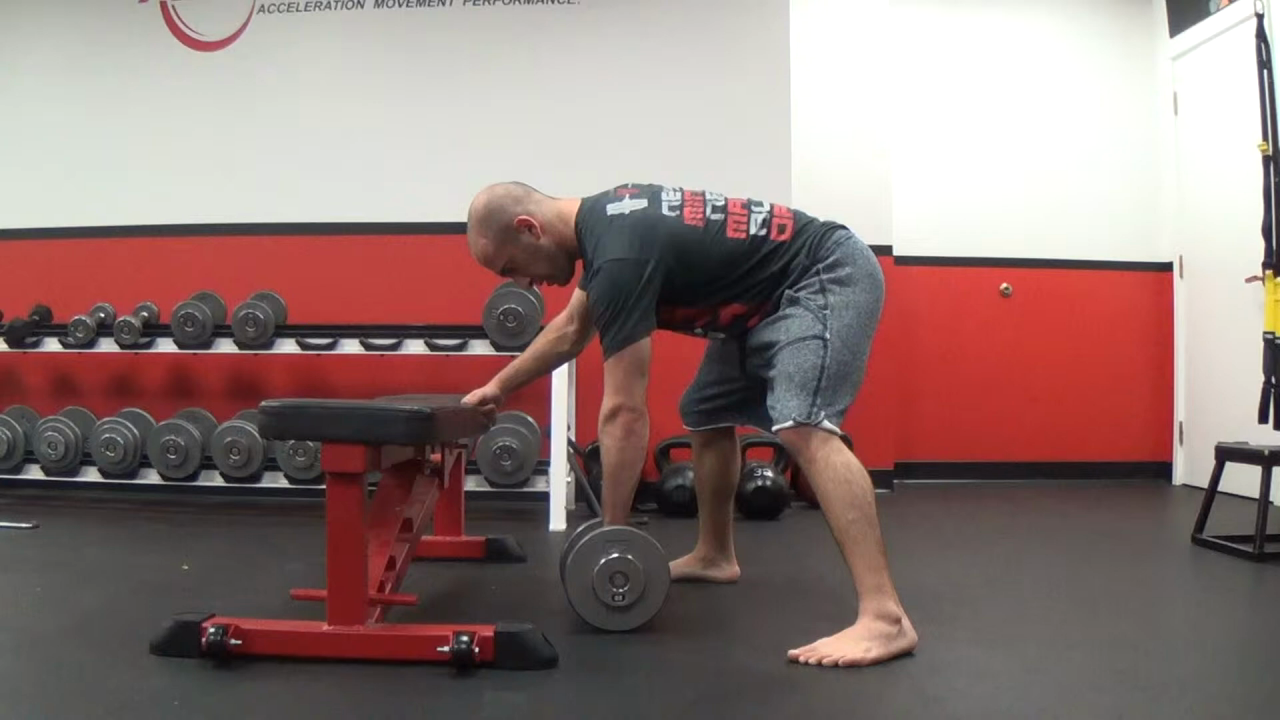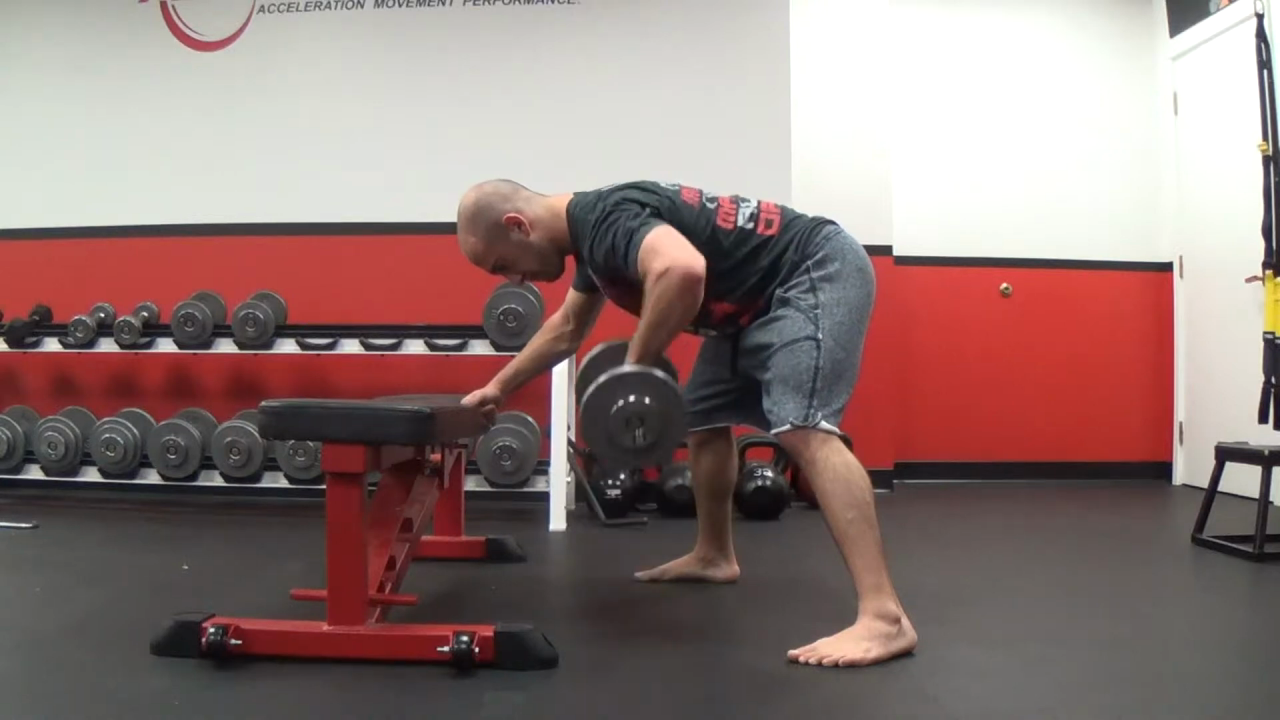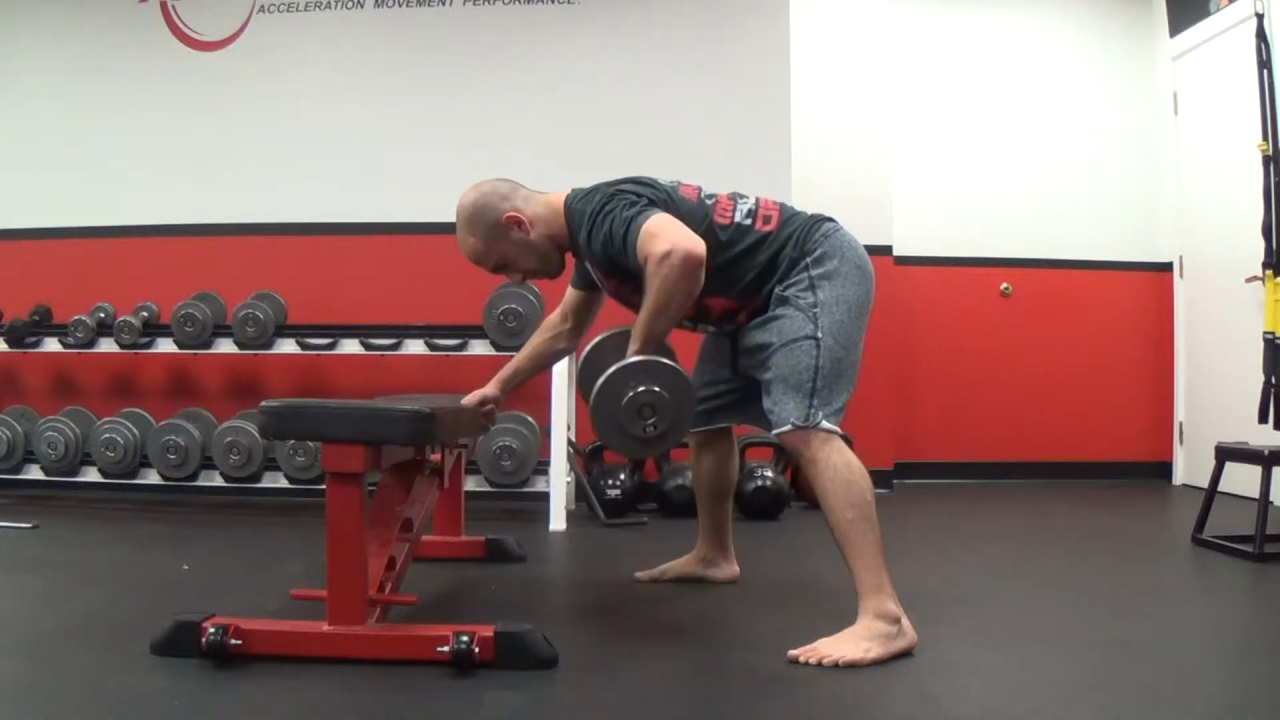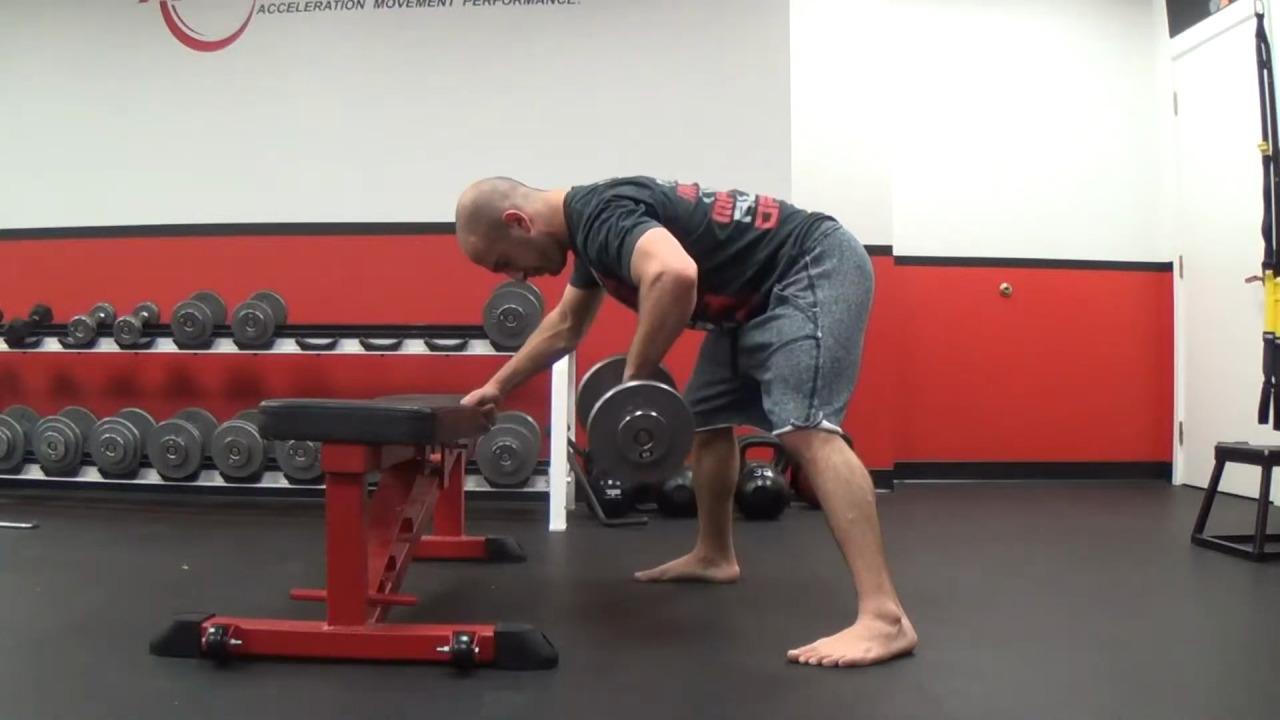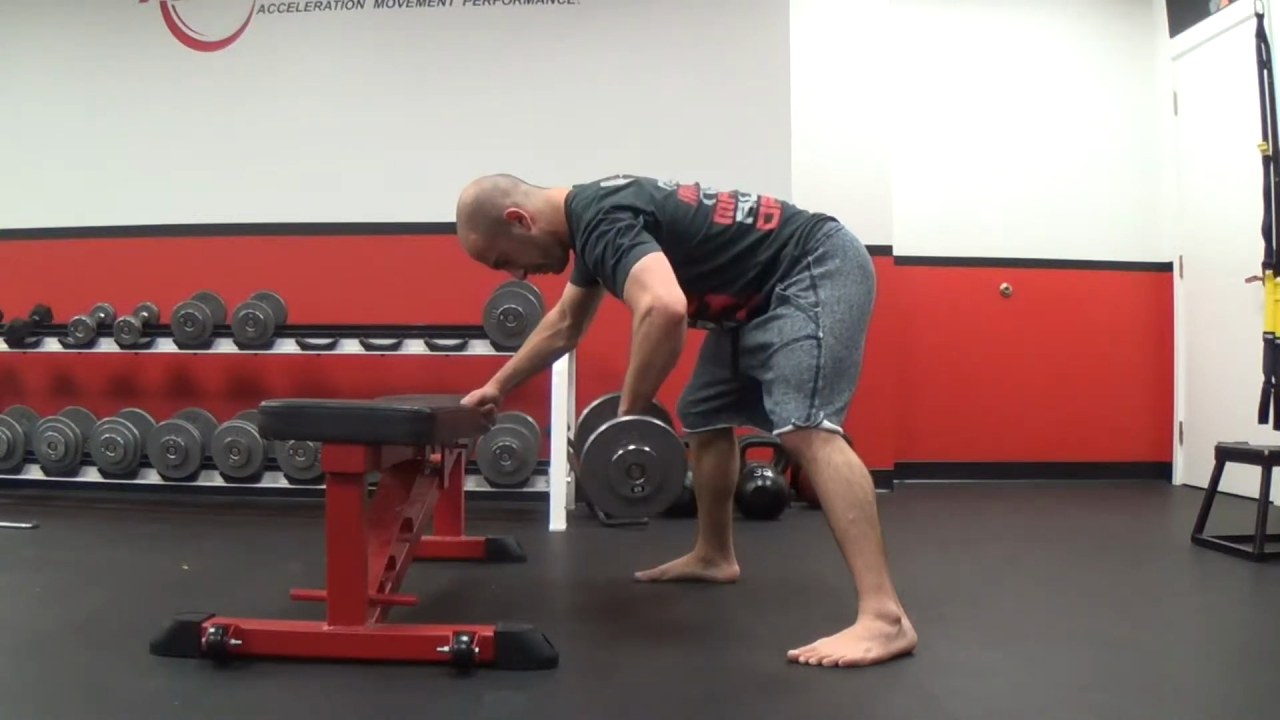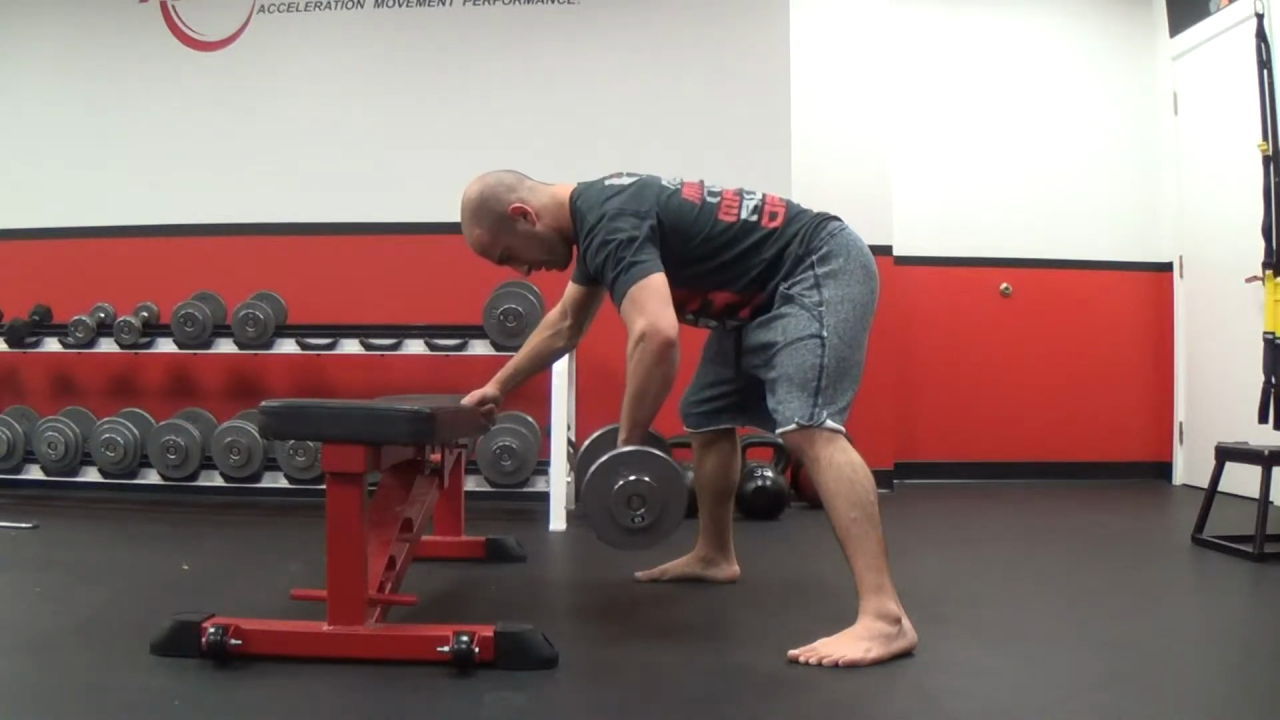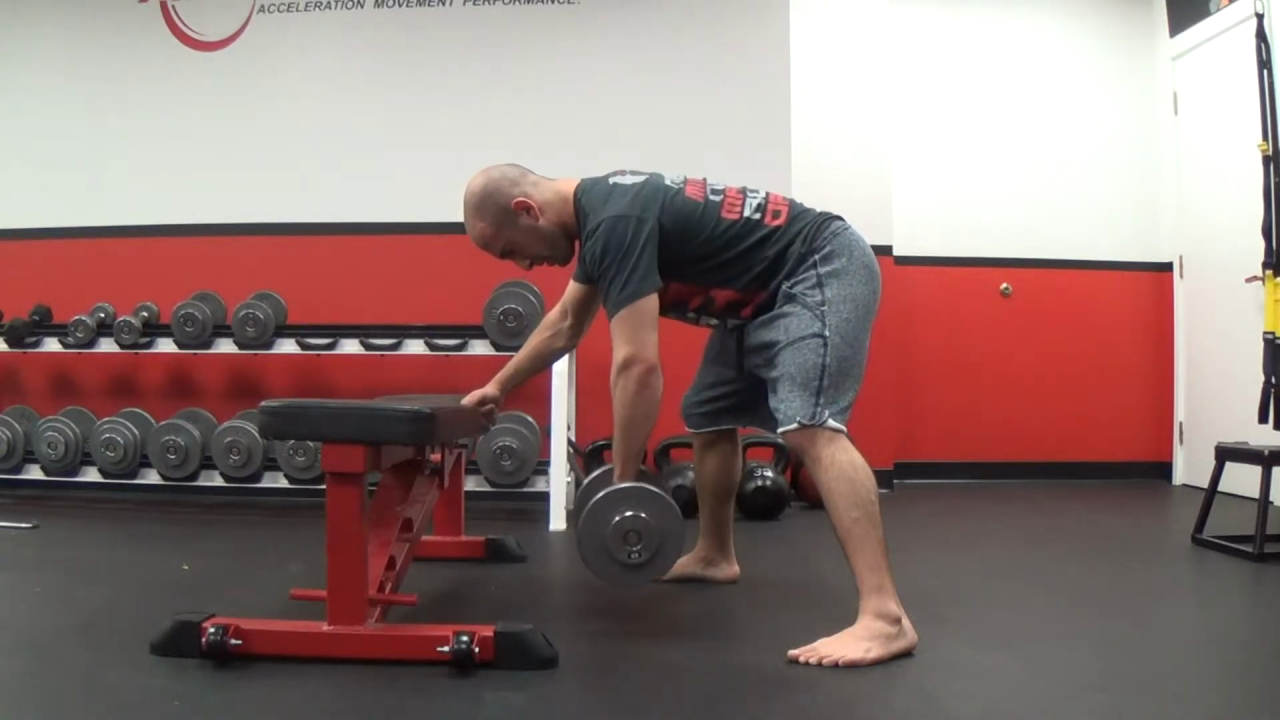
dt=0.7s
person 1, frame 1
left shoulder: (619, 253)
right shoulder: (603, 222)
left elbow: (624, 413)
right elbow: (572, 329)
right wrist: (499, 385)
left hip: (829, 275)
left knee: (803, 429)
right knee: (706, 416)
left ankle: (885, 618)
right ankle: (714, 555)
person 1, frame 2
left shoulder: (606, 221)
right shoulder: (592, 227)
left elbow: (683, 272)
right elbow: (567, 330)
right wrist: (499, 386)
left hip: (817, 272)
right hip: (762, 298)
left knee: (803, 429)
right knee: (702, 417)
left ankle: (884, 617)
right ankle: (714, 555)
person 1, frame 3
left shoulder: (602, 215)
right shoulder: (590, 229)
left elbow: (682, 254)
right elbow: (565, 328)
left wrist: (637, 358)
right wrist: (499, 386)
left hip: (815, 268)
right hip: (758, 298)
left knee: (804, 429)
right knee: (705, 419)
left ankle: (884, 617)
right ankle: (714, 555)
person 1, frame 4
left shoulder: (600, 217)
right shoulder: (590, 225)
left elbow: (675, 275)
right elbow: (565, 327)
left wrist: (632, 384)
right wrist: (497, 386)
left hip: (814, 268)
right hip: (759, 296)
left knee: (804, 430)
right knee: (707, 418)
left ankle: (884, 617)
right ankle: (713, 556)
person 1, frame 5
left shoulder: (603, 220)
right shoulder: (591, 220)
left elbow: (665, 310)
right elbow: (563, 326)
left wrist: (626, 420)
right wrist: (498, 386)
left hip: (817, 268)
right hip: (760, 295)
left knee: (805, 429)
right knee: (705, 419)
left ankle: (885, 617)
right ankle: (713, 556)
person 1, frame 6
left shoulder: (609, 222)
right shoulder: (595, 216)
left elbow: (657, 335)
right elbow: (565, 325)
left wrist: (627, 449)
right wrist: (498, 386)
left hip: (820, 270)
right hip: (764, 294)
left knee: (807, 429)
right knee: (707, 418)
left ankle: (884, 616)
right ankle: (713, 555)
person 1, frame 7
left shoulder: (615, 222)
right shoulder: (598, 213)
left elbow: (636, 365)
right elbow: (565, 325)
left wrist: (623, 487)
right wrist: (499, 386)
left hip: (822, 268)
right hip: (764, 294)
left knee: (808, 428)
right knee: (708, 419)
left ankle: (885, 617)
right ankle: (714, 556)
